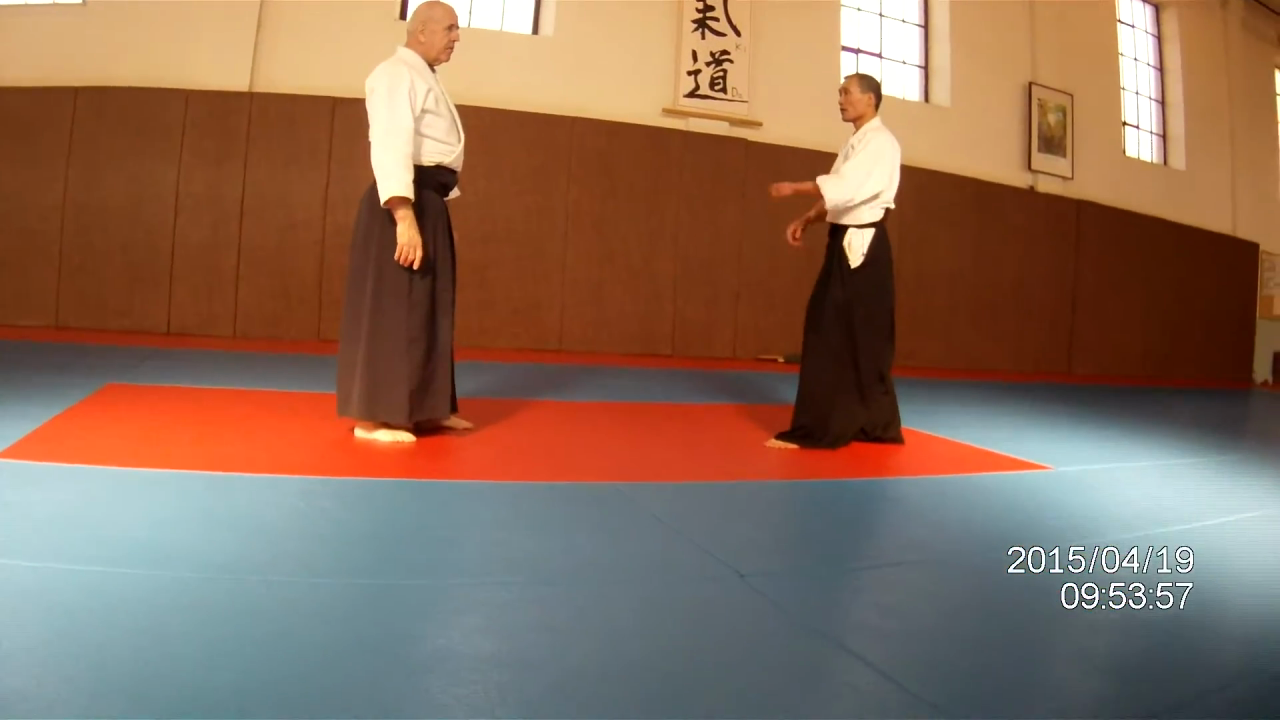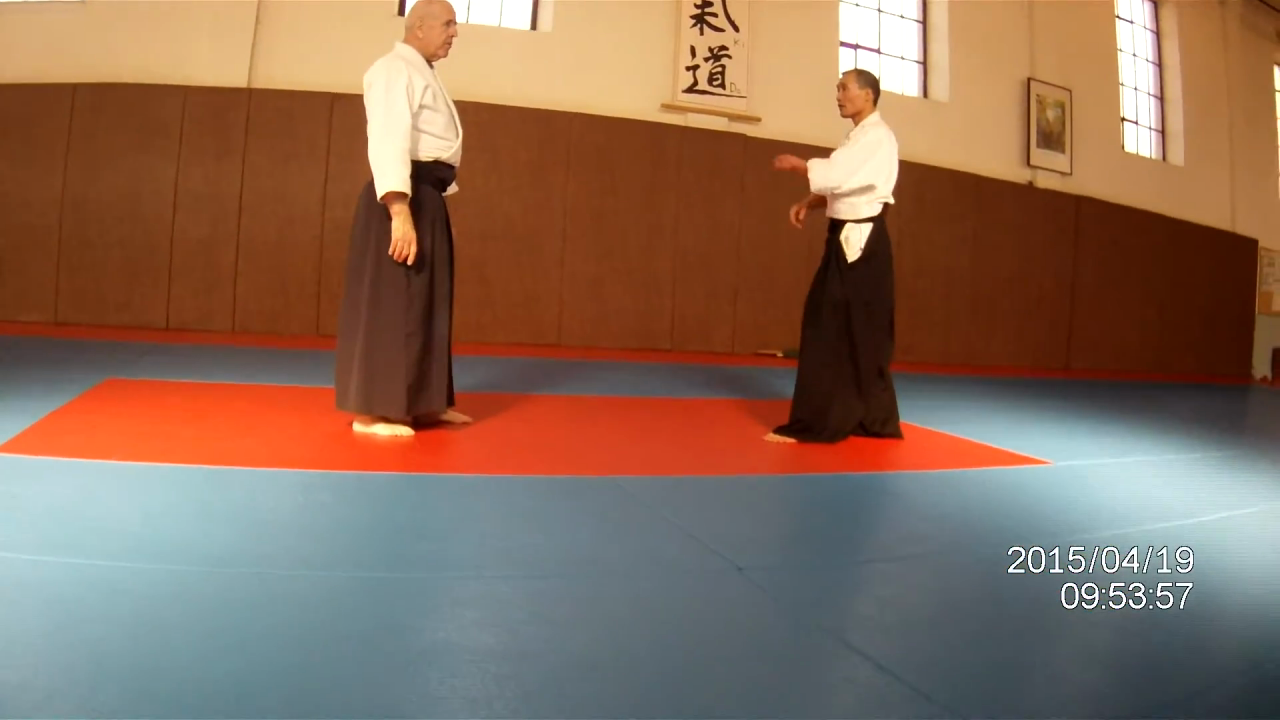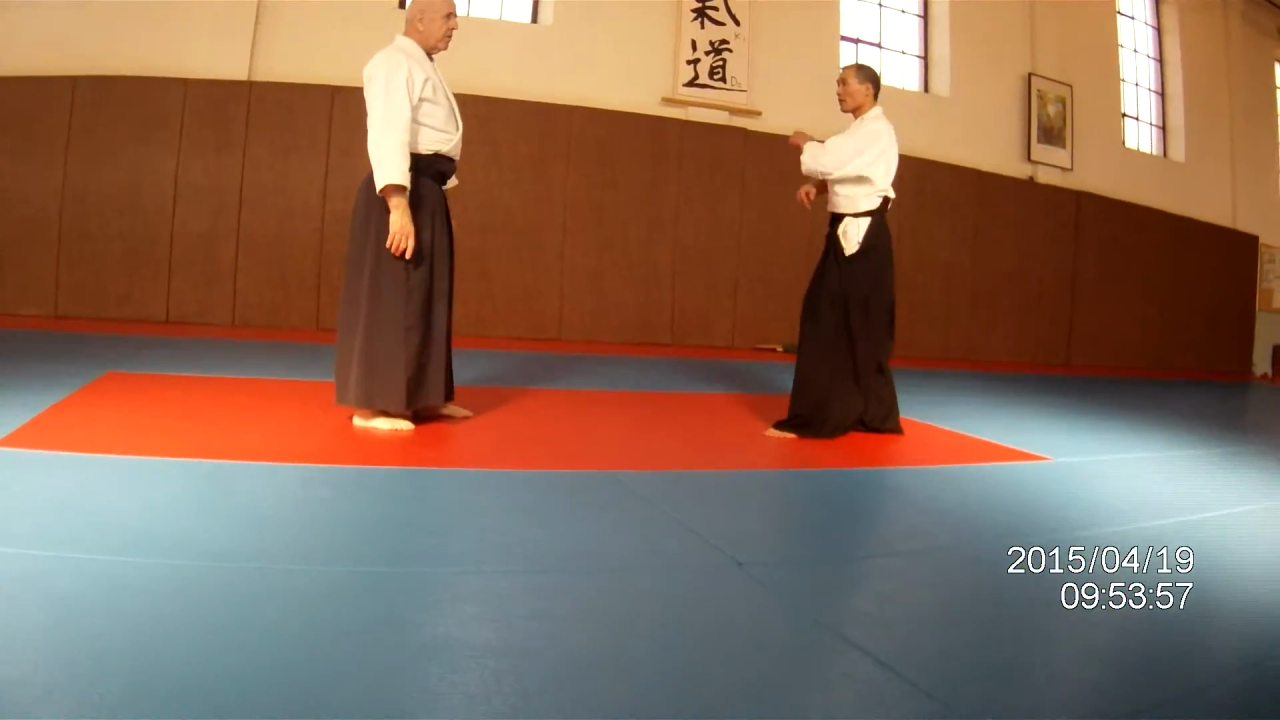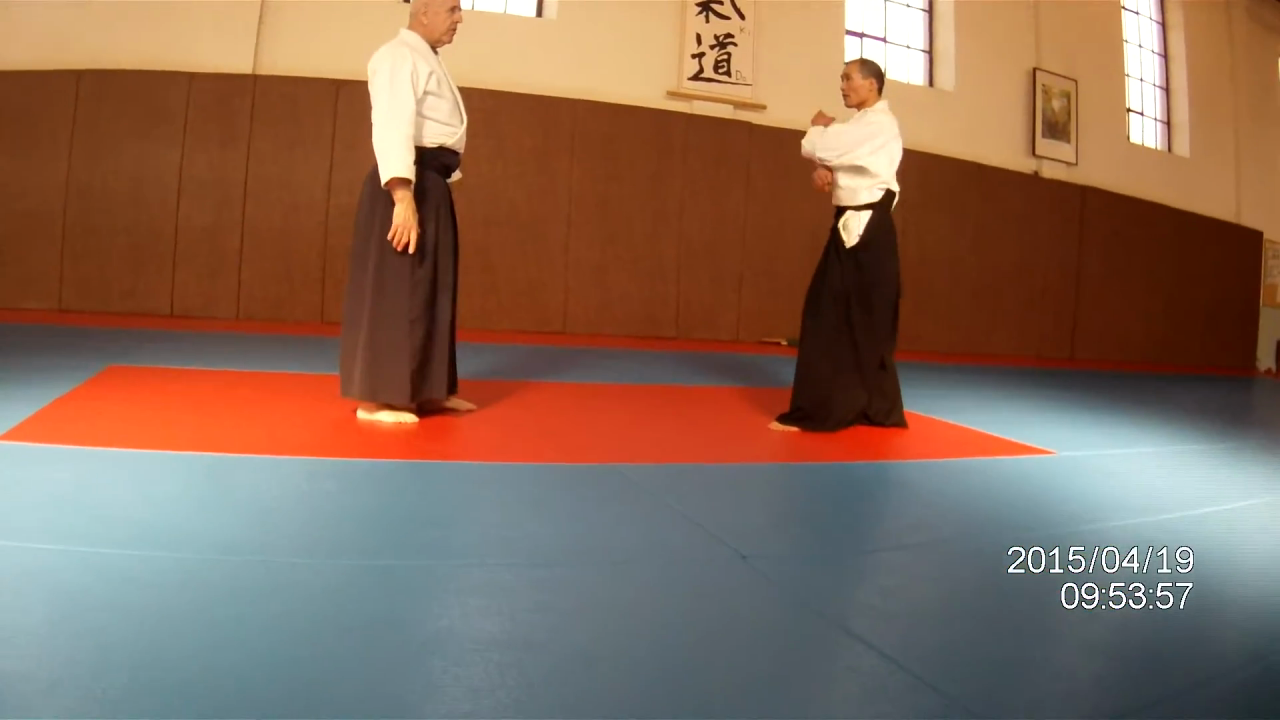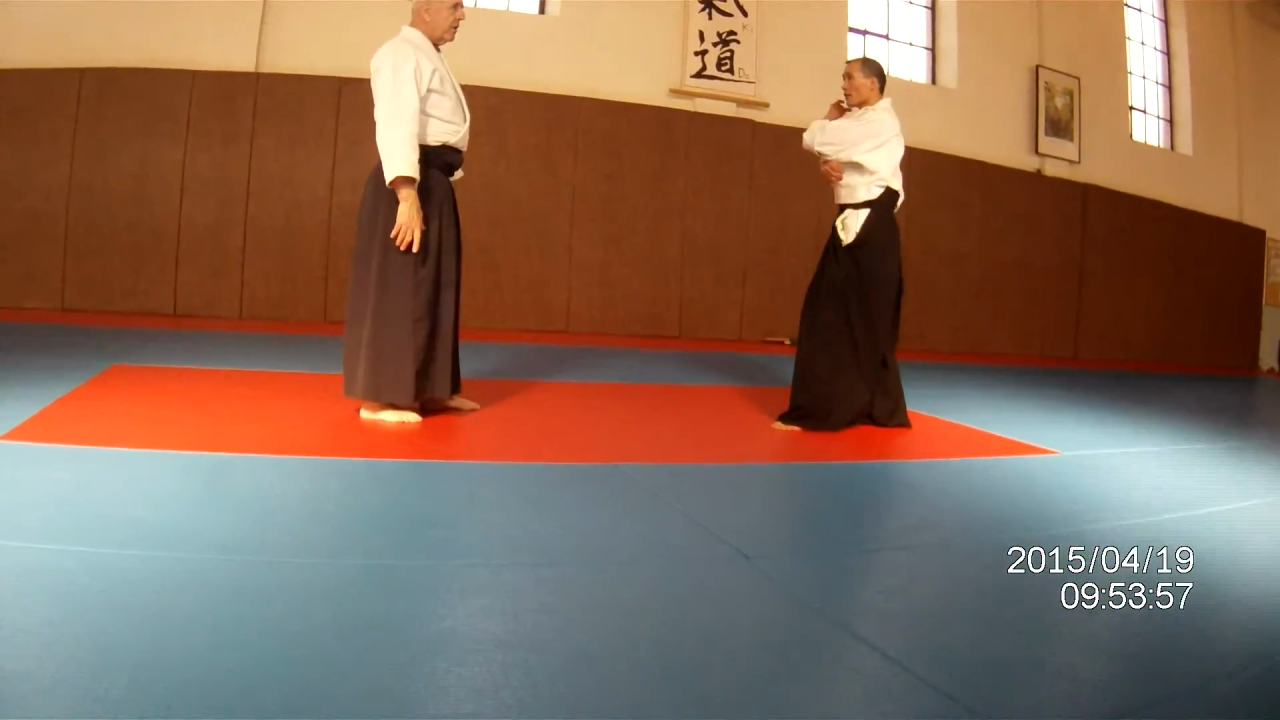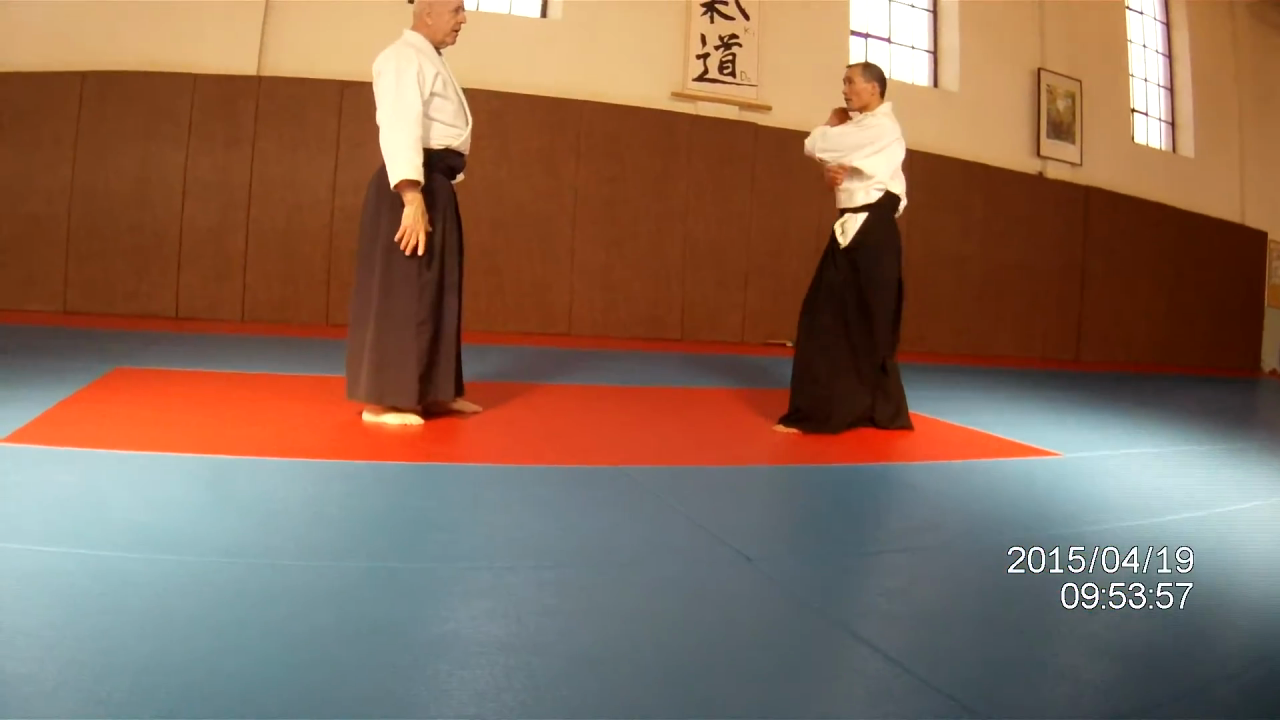
dt=0.1s
person 1, frame 1
left shoulder: (424, 78)
right shoulder: (397, 74)
right elbow: (391, 147)
left wrist: (437, 211)
right wrist: (405, 215)
left hip: (428, 205)
right hip: (404, 205)
left knee: (426, 309)
right knee: (392, 308)
left ankle: (424, 410)
right ankle: (373, 418)
person 1, frame 2
left shoulder: (422, 74)
right shoulder: (395, 70)
right elbow: (387, 142)
left wrist: (436, 205)
right wrist: (400, 211)
left hip: (427, 199)
right hip: (403, 200)
left knee: (424, 304)
right knee: (390, 303)
left ankle: (421, 404)
right ankle: (371, 412)
person 1, frame 3
left shoulder: (422, 67)
right shoulder: (395, 63)
right elbow: (387, 136)
right wrist: (399, 203)
left hip: (426, 193)
right hip: (402, 193)
left knee: (425, 297)
right knee: (390, 297)
left ankle: (421, 397)
right ankle: (370, 405)
person 1, frame 4
left shoulder: (427, 60)
right shoulder: (399, 56)
right elbow: (392, 129)
right wrist: (404, 197)
left hip: (431, 186)
right hip: (407, 186)
left knee: (429, 290)
right knee: (394, 291)
left ankle: (425, 390)
right ankle: (375, 398)
person 1, frame 5
left shoulder: (429, 57)
right shoulder: (402, 54)
right elbow: (396, 127)
right wrist: (408, 195)
left hip: (434, 184)
right hip: (409, 185)
left knee: (432, 288)
right knee: (397, 288)
left ankle: (428, 390)
right ankle: (378, 398)
person 1, frame 6
left shoulder: (430, 61)
right shoulder: (404, 57)
right elbow: (400, 130)
right wrist: (412, 199)
left hip: (436, 187)
right hip: (412, 187)
left knee: (433, 291)
right knee: (400, 292)
left ankle: (431, 393)
right ankle: (381, 401)
person 2, frame 1
left shoulder: (878, 141)
right shoulder: (858, 140)
left elbow: (844, 188)
left wrist: (794, 187)
right wrist: (805, 220)
left hip: (862, 247)
right hip: (849, 245)
left knee: (833, 334)
right knee: (859, 338)
left ankle: (815, 429)
right ankle: (873, 423)
person 2, frame 2
left shoulder: (875, 136)
right shoulder: (860, 135)
left elbow: (830, 175)
right elbow: (840, 185)
left wrist: (795, 163)
right wrist: (806, 204)
left hip: (860, 242)
right hip: (850, 240)
left knee: (830, 329)
right knee: (860, 333)
left ankle: (813, 423)
right ankle: (871, 418)
person 2, frame 3
left shoulder: (874, 130)
right shoulder: (860, 130)
left elbow: (820, 160)
right elbow: (834, 171)
left wrist: (803, 143)
right wrist: (812, 186)
left hip: (860, 236)
right hip: (856, 234)
left knee: (828, 323)
right knee: (860, 327)
left ankle: (811, 418)
right ankle: (871, 413)
person 2, frame 4
left shoulder: (877, 123)
right shoulder: (866, 124)
left elbow: (818, 146)
right elbow: (838, 163)
left wrist: (818, 126)
right wrist: (823, 171)
left hip: (863, 229)
right hip: (861, 228)
left knee: (830, 316)
right knee: (865, 321)
left ankle: (814, 412)
right ankle: (874, 407)
person 2, frame 5
left shoulder: (877, 121)
right shoulder: (869, 122)
left elbow: (816, 138)
right elbow: (834, 151)
left wrist: (833, 116)
right wrist: (831, 166)
left hip: (865, 228)
right hip: (868, 227)
left knee: (828, 315)
right knee: (864, 320)
left ankle: (816, 410)
right ankle: (879, 406)
person 2, frame 6
left shoulder: (878, 126)
right shoulder: (871, 127)
left elbow: (817, 145)
right elbow: (835, 158)
left wrist: (834, 122)
right wrist: (833, 171)
left hip: (864, 231)
right hip: (870, 231)
left knee: (827, 318)
right knee: (865, 324)
left ankle: (816, 413)
right ankle: (880, 409)
